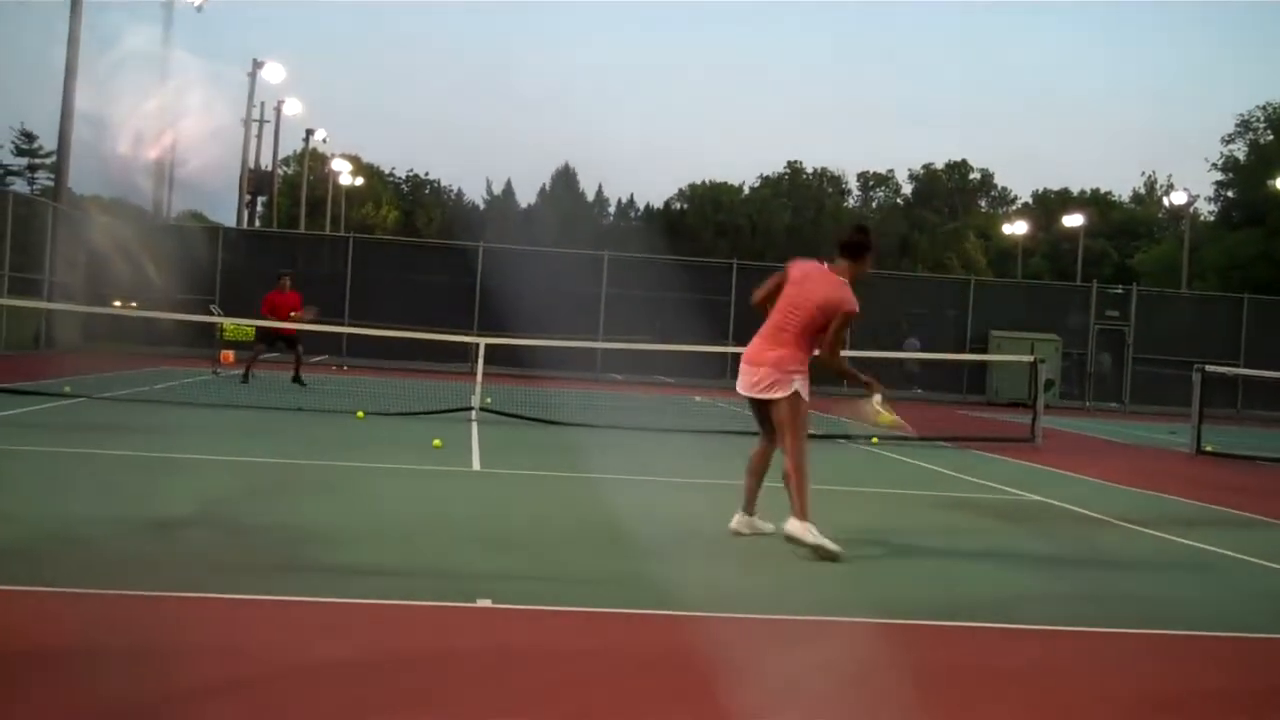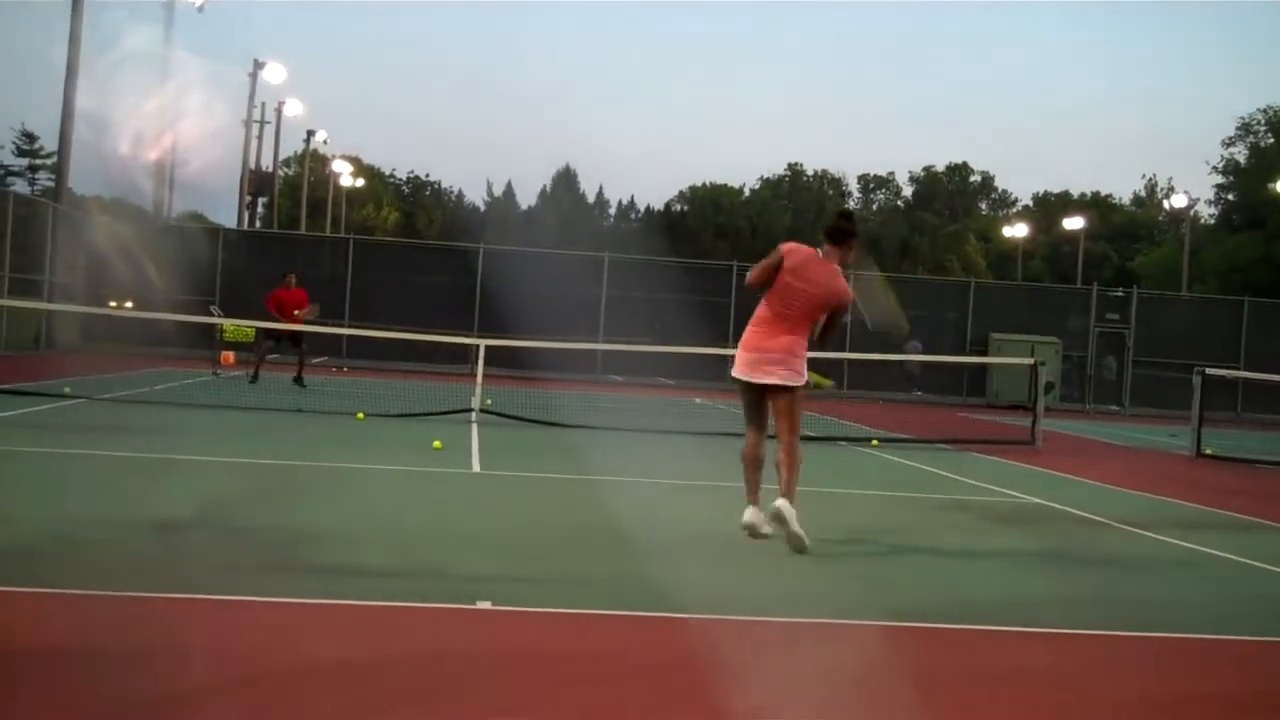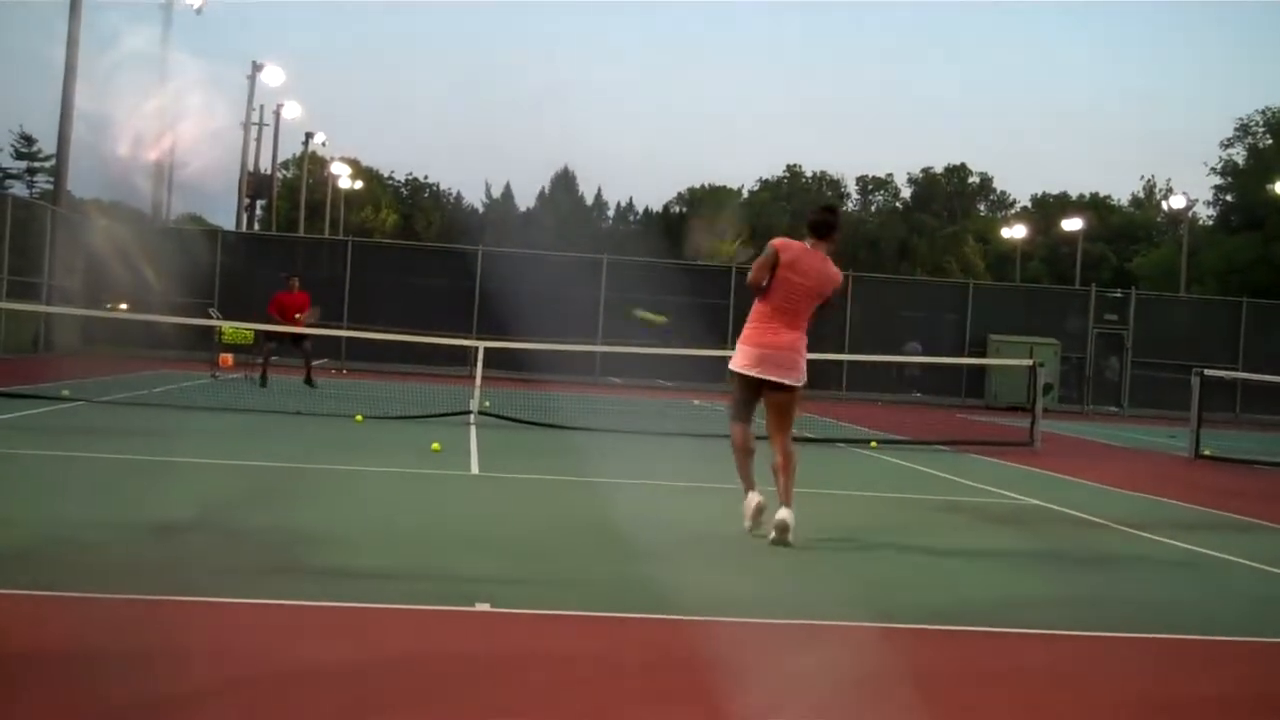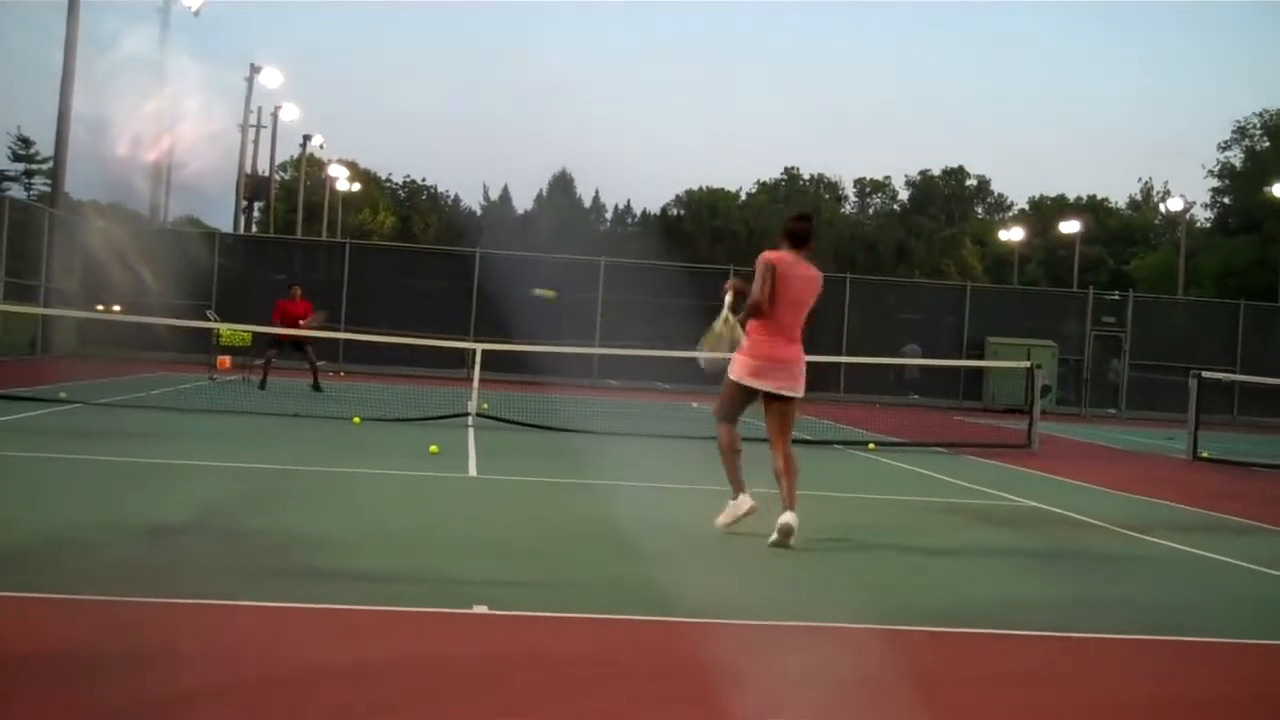
dt=0.1s
person 1, frame 1
left shoulder: (801, 267)
right shoulder: (846, 302)
left elbow: (758, 300)
right elbow: (829, 359)
right wrist: (863, 380)
left hip: (752, 363)
right hip: (783, 370)
left knee: (769, 439)
right knee: (794, 451)
left ankle: (746, 516)
right ankle: (800, 522)
person 1, frame 2
left shoulder: (790, 250)
right shoulder: (842, 291)
left elbow: (752, 280)
left hip: (752, 350)
right hip: (787, 357)
left knee: (755, 431)
right knee: (788, 439)
left ankle: (754, 508)
right ankle: (786, 502)
person 1, frame 3
left shoulder: (781, 246)
right shoulder: (834, 277)
left elbow: (754, 281)
left wrist: (767, 289)
left hip: (753, 346)
right hip: (787, 354)
left knee: (740, 421)
right knee: (780, 438)
left ankle: (751, 494)
right ankle: (785, 508)
person 1, frame 4
left shoulder: (770, 258)
right shoulder: (816, 277)
left elbow: (760, 300)
left wrist: (744, 312)
right wrist: (743, 290)
left hip: (756, 357)
right hip: (790, 364)
left knee: (725, 420)
right knee: (780, 445)
left ankle: (740, 497)
right ankle: (788, 512)
